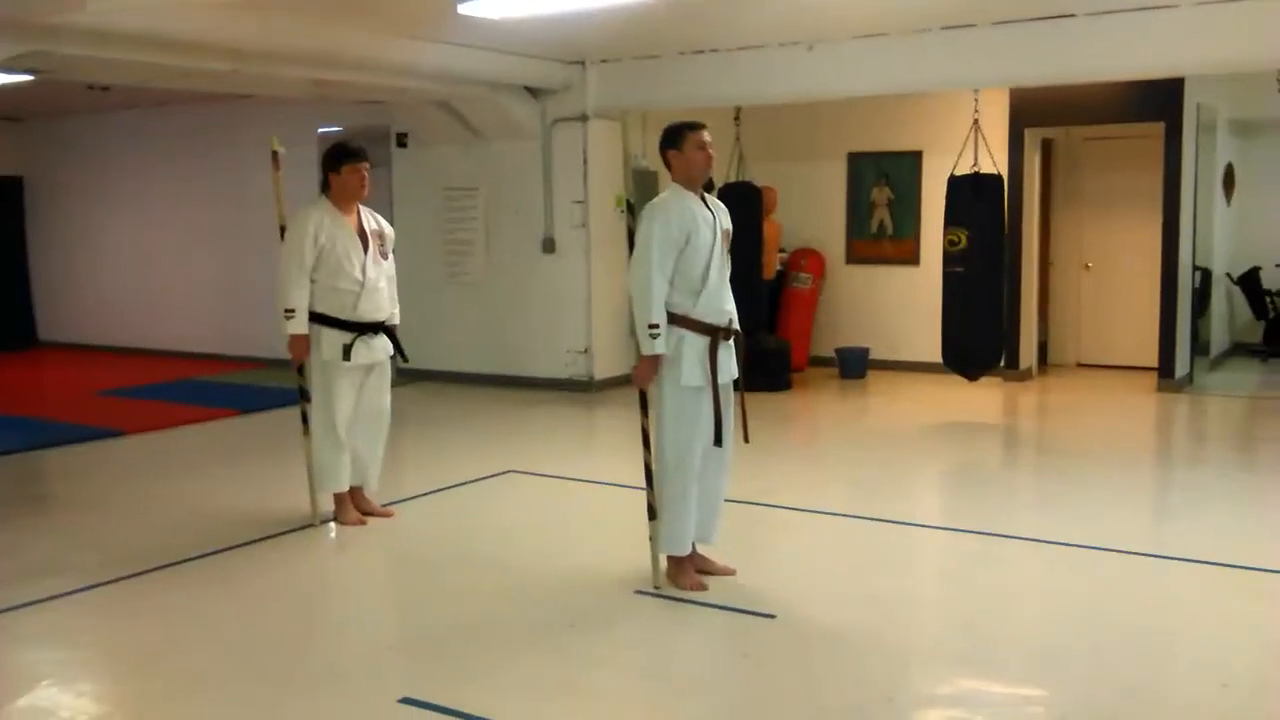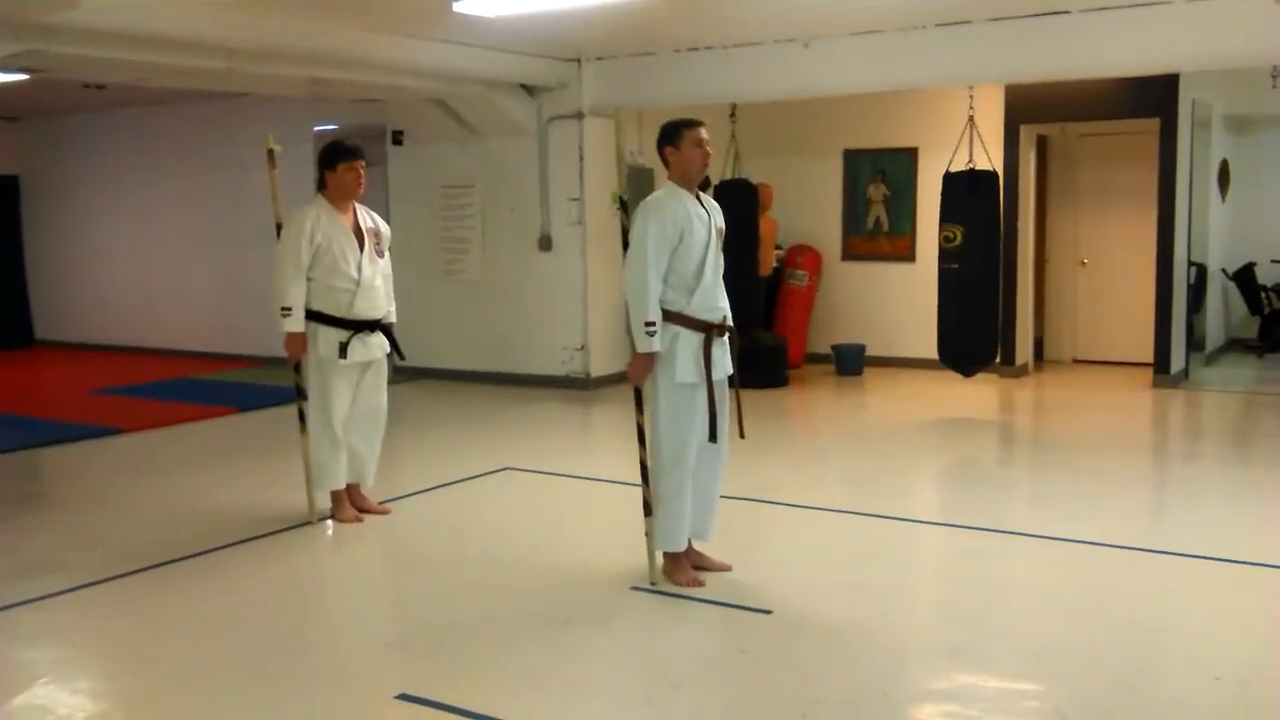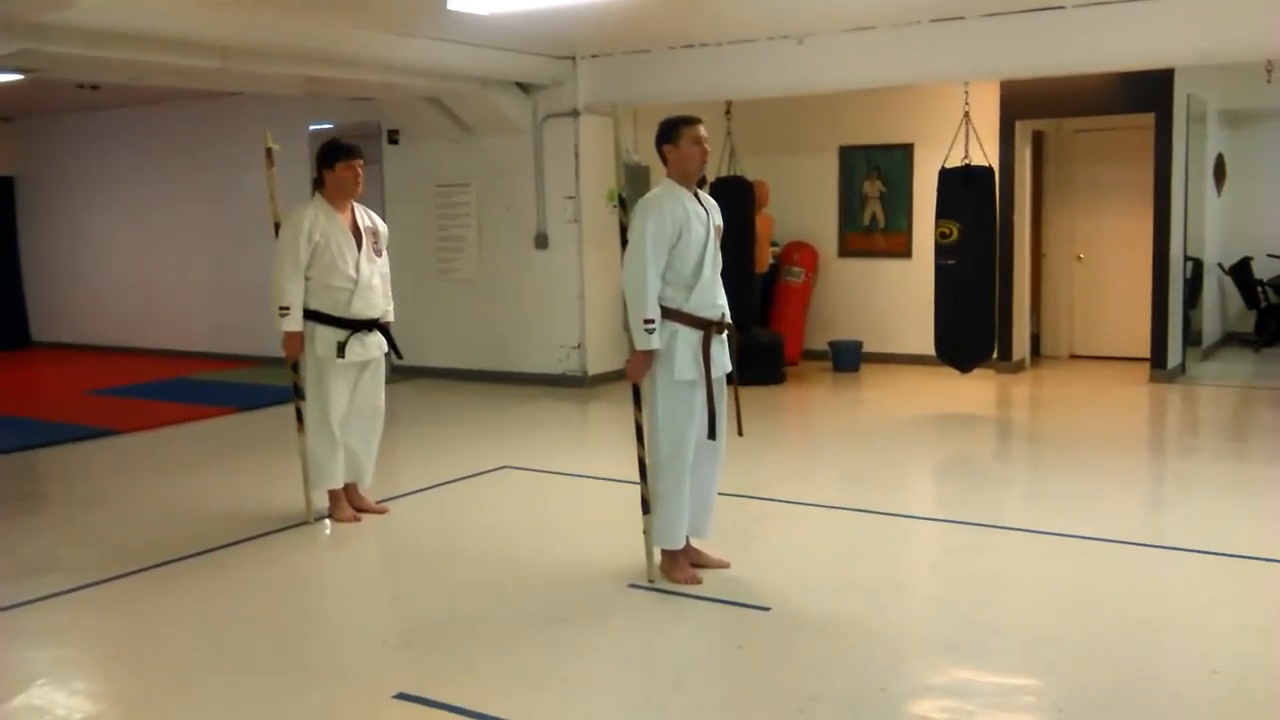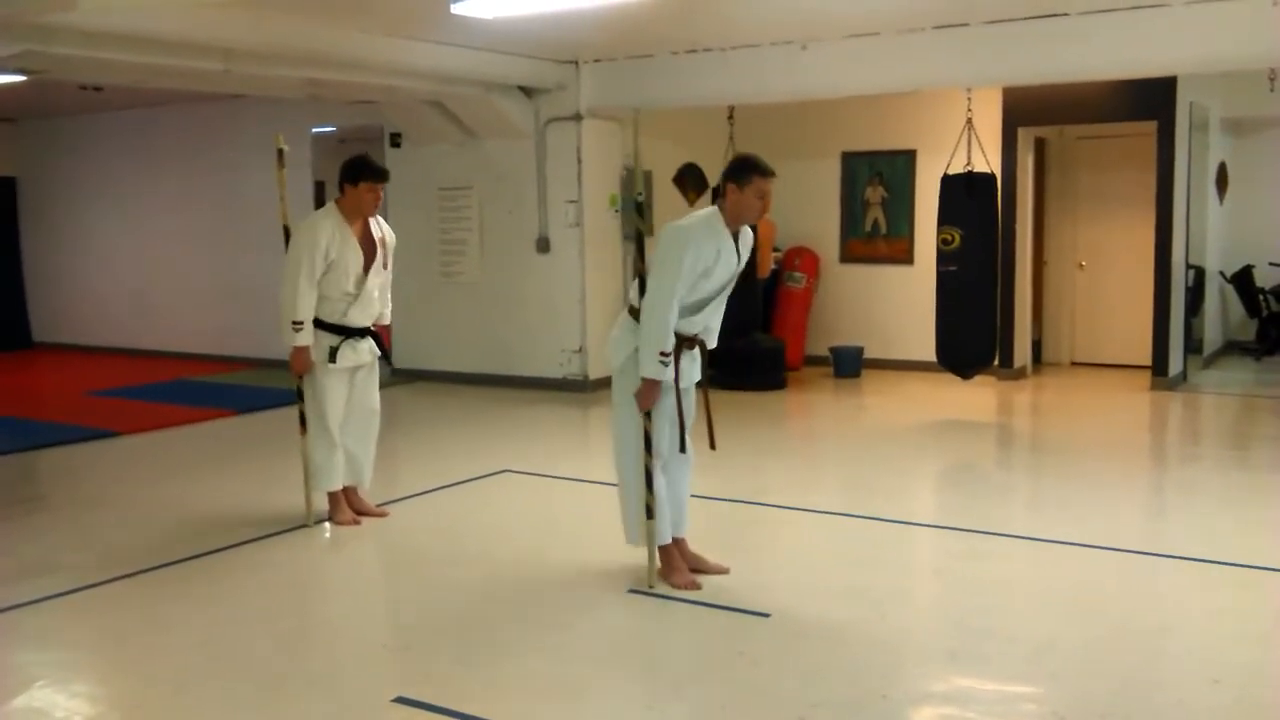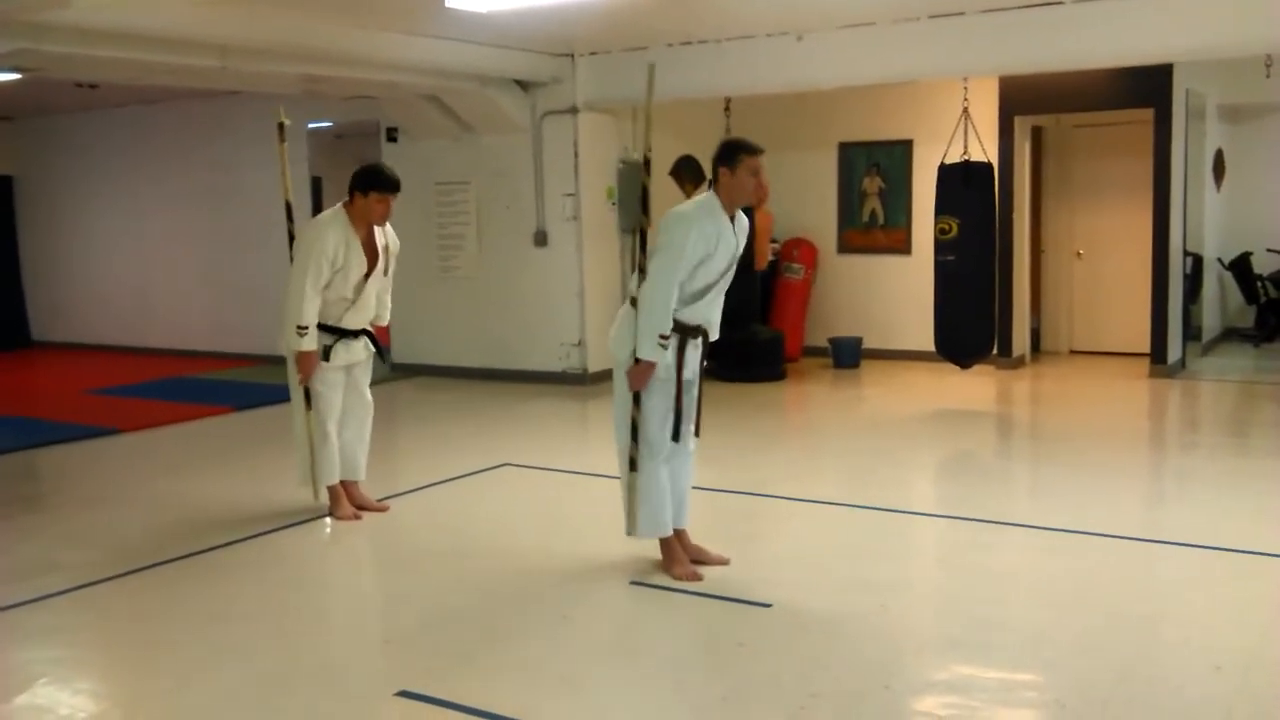
dt=1s
person 1, frame 1
left shoulder: (719, 211)
right shoulder: (664, 212)
right elbow: (648, 284)
left wrist: (731, 334)
right wrist: (650, 352)
left hip: (717, 346)
right hip: (682, 348)
left knee: (713, 451)
right knee: (681, 453)
left ankle: (693, 548)
right ankle: (676, 557)
person 1, frame 2
left shoulder: (712, 209)
right shoulder: (658, 210)
right elbow: (642, 282)
left wrist: (724, 332)
right wrist: (645, 350)
left hip: (711, 343)
right hip: (677, 345)
left knee: (708, 448)
right knee: (676, 450)
left ankle: (689, 544)
right ankle: (672, 554)
person 1, frame 3
left shoulder: (710, 206)
right shoulder: (657, 207)
right elbow: (641, 280)
right wrist: (643, 347)
left hip: (709, 341)
right hip: (675, 342)
left knee: (706, 446)
right knee: (674, 448)
left ankle: (687, 541)
right ankle: (670, 552)
person 1, frame 4
left shoulder: (743, 238)
right shoulder: (689, 236)
right elbow: (658, 308)
left wrist: (699, 351)
right wrist: (652, 378)
left hip: (682, 347)
right hip: (643, 346)
left knee: (677, 449)
right knee: (647, 449)
left ankle: (679, 545)
right ankle: (667, 555)
person 1, frame 5
left shoulder: (739, 224)
right shoulder: (689, 223)
right elbow: (658, 292)
left wrist: (698, 339)
right wrist: (646, 360)
left hip: (684, 340)
right hip: (648, 339)
left knee: (679, 440)
right knee: (649, 441)
left ankle: (680, 537)
right ankle: (668, 547)
person 2, frame 1
left shoulder: (379, 225)
right shoulder: (311, 222)
right elbow: (295, 278)
left wrist: (392, 324)
right wrist: (297, 331)
left hip: (374, 338)
right hip: (333, 338)
left knee: (372, 417)
right knee: (334, 418)
left ankle: (360, 492)
right ankle: (341, 500)
person 2, frame 2
left shoulder: (375, 224)
right shoulder: (308, 221)
right elbow: (291, 277)
left wrist: (389, 321)
right wrist: (294, 329)
left hip: (371, 336)
right hip: (329, 336)
left knee: (369, 414)
right knee: (330, 416)
left ankle: (357, 490)
right ankle: (338, 497)
person 2, frame 3
left shoulder: (372, 222)
right shoulder: (305, 220)
right elbow: (289, 277)
left wrist: (386, 320)
right wrist: (291, 329)
left hip: (368, 335)
right hip: (327, 335)
left knee: (366, 413)
right knee: (327, 415)
left ankle: (354, 489)
right ankle: (336, 497)
person 2, frame 4
left shoulder: (382, 231)
right shoulder: (317, 230)
right elbow: (299, 288)
left wrist: (381, 324)
right wrist: (300, 345)
left hip: (362, 340)
right hip: (323, 340)
left knee: (363, 414)
right knee: (326, 417)
left ankle: (353, 492)
right ankle: (336, 499)
person 2, frame 5
left shoulder: (385, 236)
right shoulder: (323, 233)
right elbow: (304, 293)
left wrist: (378, 323)
right wrist: (304, 348)
left hip: (356, 339)
right hip: (320, 339)
left knee: (358, 410)
right knee: (324, 414)
left ankle: (353, 488)
right ankle: (335, 496)
